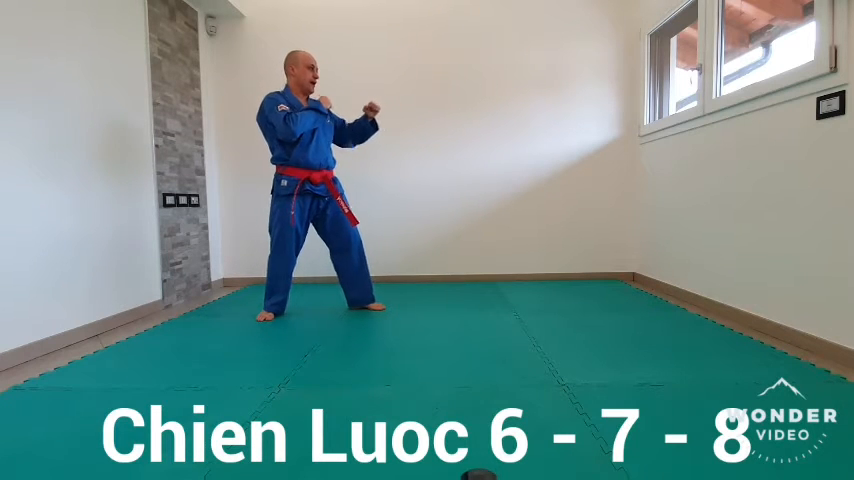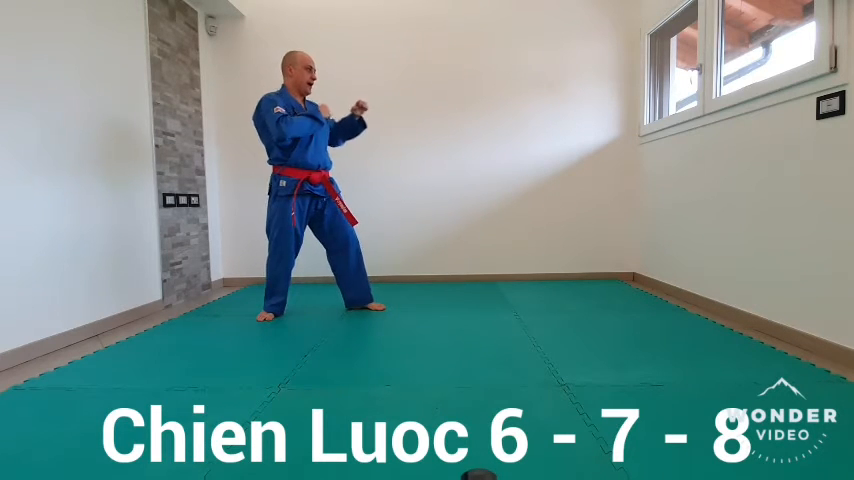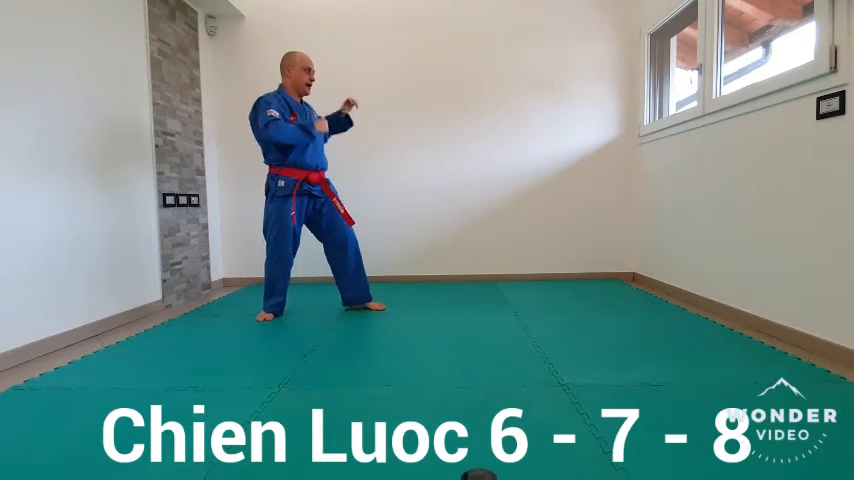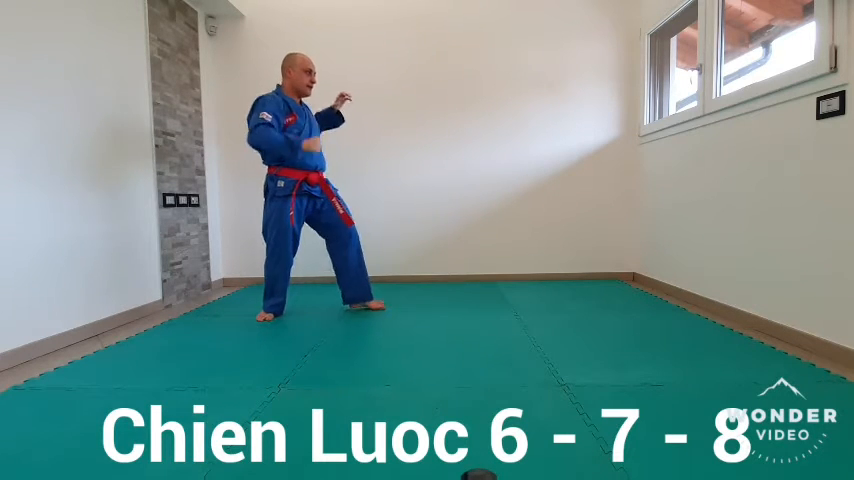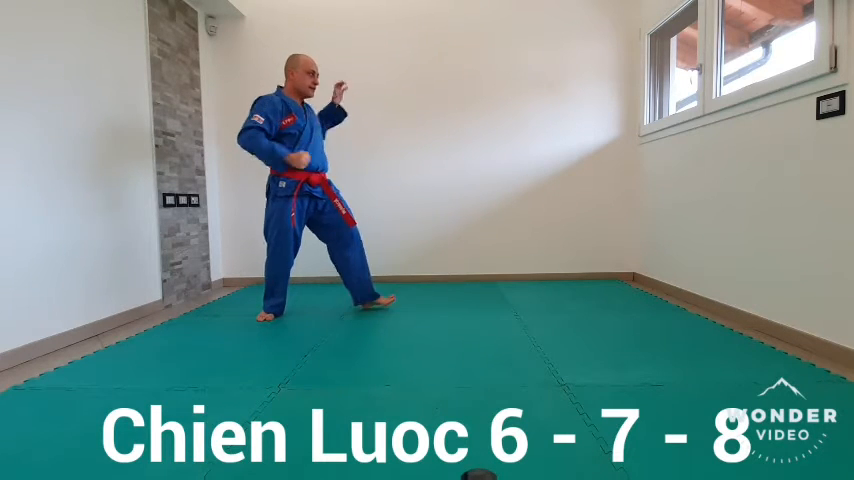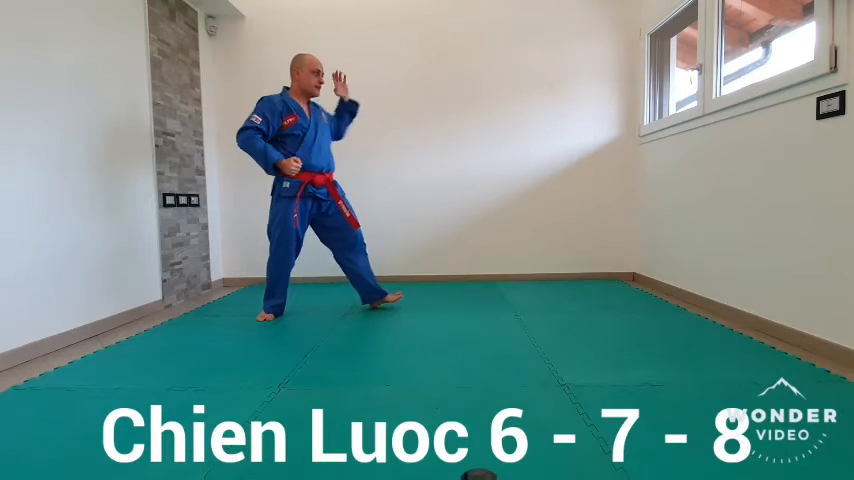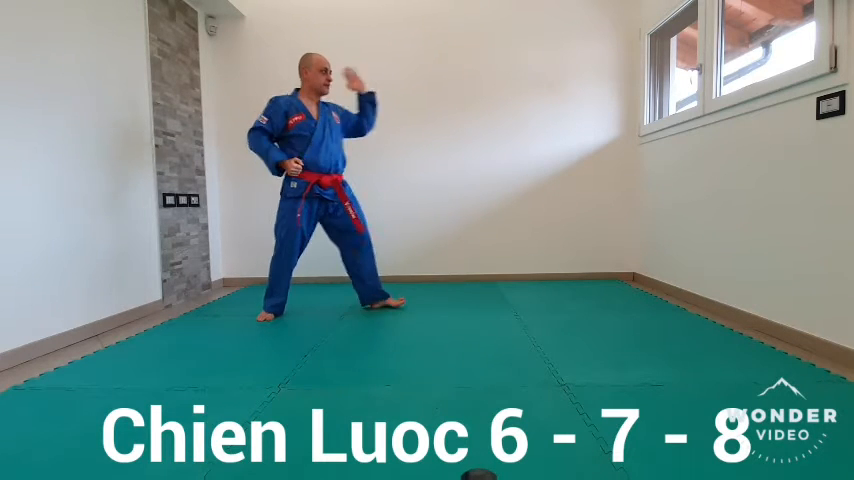
dt=0.1s
person 1, frame 1
left shoulder: (319, 107)
right shoulder: (274, 102)
left elbow: (346, 137)
right elbow: (290, 129)
left wrist: (367, 119)
right wrist: (318, 108)
left hip: (327, 186)
right hip: (292, 187)
left knee: (349, 242)
right knee: (284, 248)
left ankle: (361, 299)
right ankle: (273, 307)
person 1, frame 2
left shoulder: (311, 107)
right shoulder: (273, 102)
left elbow: (334, 137)
right elbow: (284, 131)
left wrist: (354, 118)
right wrist: (319, 117)
left hip: (323, 186)
right hip: (289, 187)
left knee: (345, 241)
right knee: (283, 249)
left ankle: (359, 298)
right ankle: (273, 306)
person 1, frame 3
left shoulder: (305, 107)
right shoulder: (269, 102)
left elbow: (320, 135)
right elbow: (272, 133)
left wrist: (341, 115)
right wrist: (311, 128)
left hip: (319, 187)
right hip: (286, 188)
left knee: (344, 240)
right knee: (281, 249)
left ankle: (358, 298)
right ankle: (272, 307)
person 1, frame 4
left shoulder: (303, 108)
right shoulder: (270, 102)
right elbow: (258, 136)
left wrist: (334, 110)
right wrist: (300, 146)
left hip: (318, 187)
right hip: (286, 188)
left knee: (345, 236)
right knee: (281, 249)
left ankle: (359, 296)
right ankle: (272, 307)
person 1, frame 5
left shoulder: (307, 110)
right shoulder: (269, 104)
right elbow: (248, 137)
left wrist: (335, 106)
right wrist: (286, 157)
left hip: (321, 188)
right hip: (287, 189)
left knee: (347, 237)
right knee: (281, 250)
left ankle: (366, 296)
right ankle: (272, 307)
person 1, frame 6
left shoulder: (318, 111)
right shoulder: (273, 105)
left elbow: (335, 133)
right elbow: (247, 136)
left wrist: (345, 99)
right wrist: (278, 161)
left hip: (327, 189)
right hip: (292, 190)
left knee: (351, 240)
right knee: (283, 250)
left ankle: (373, 295)
right ankle: (272, 307)
person 1, frame 7
left shoulder: (332, 110)
right shoulder: (281, 106)
left elbow: (362, 127)
right elbow: (257, 136)
left wrist: (363, 94)
right wrist: (281, 161)
left hip: (336, 190)
right hip: (300, 191)
left knee: (359, 241)
right knee: (287, 249)
left ankle: (374, 297)
right ankle: (273, 307)
